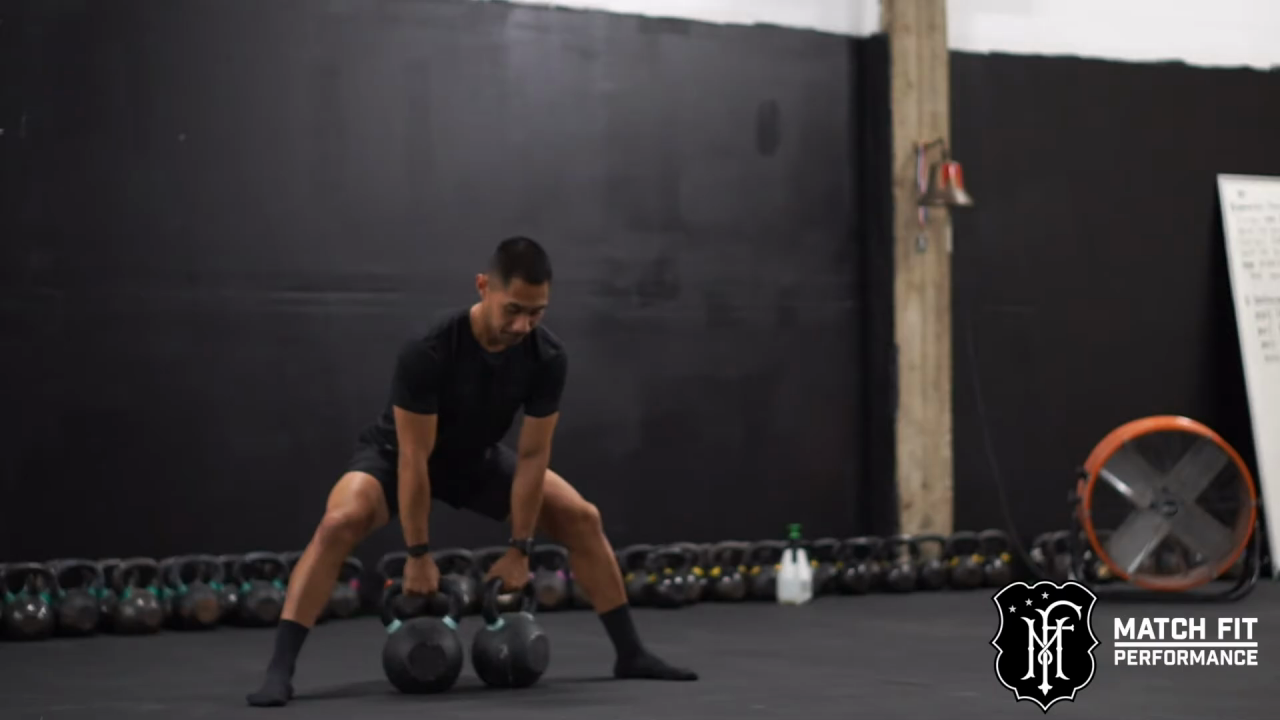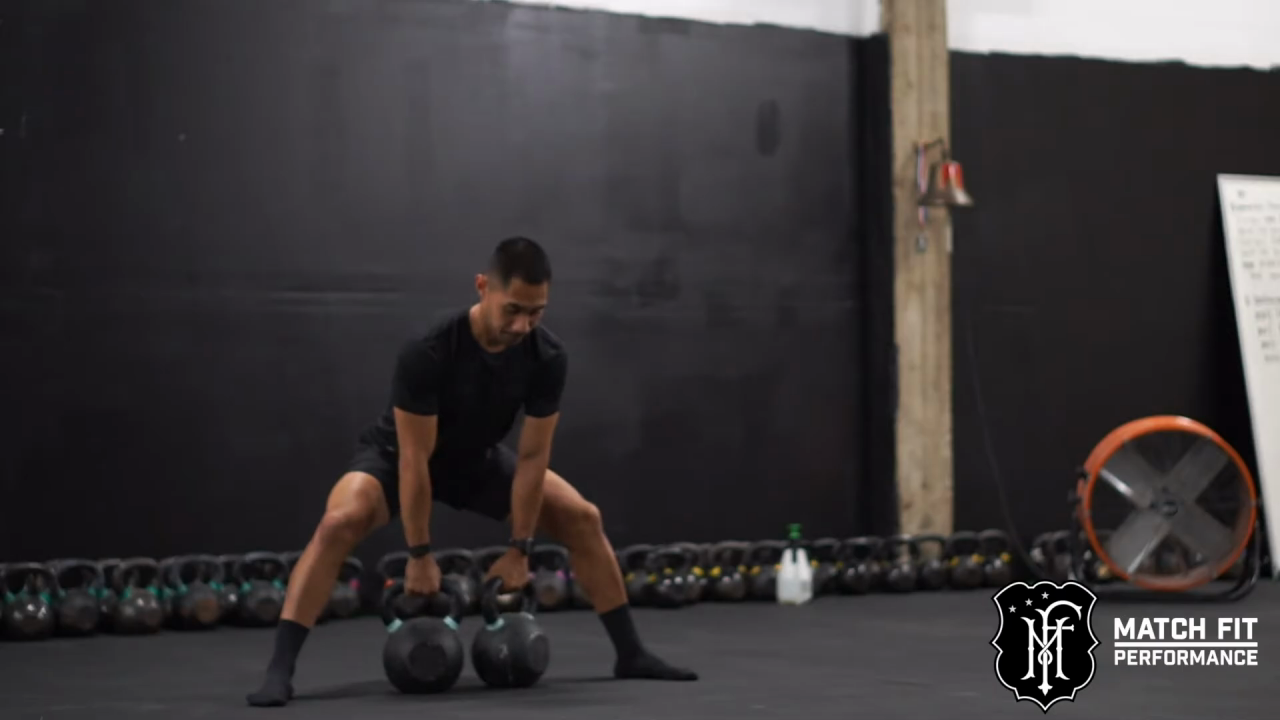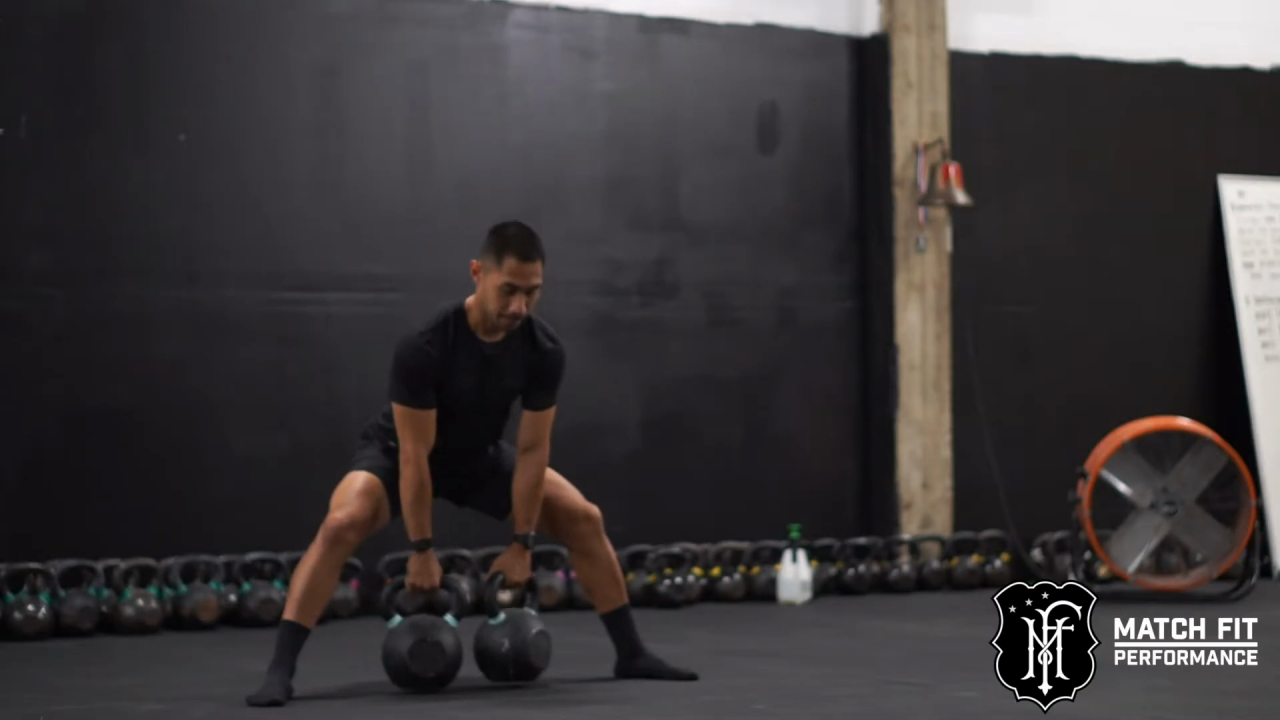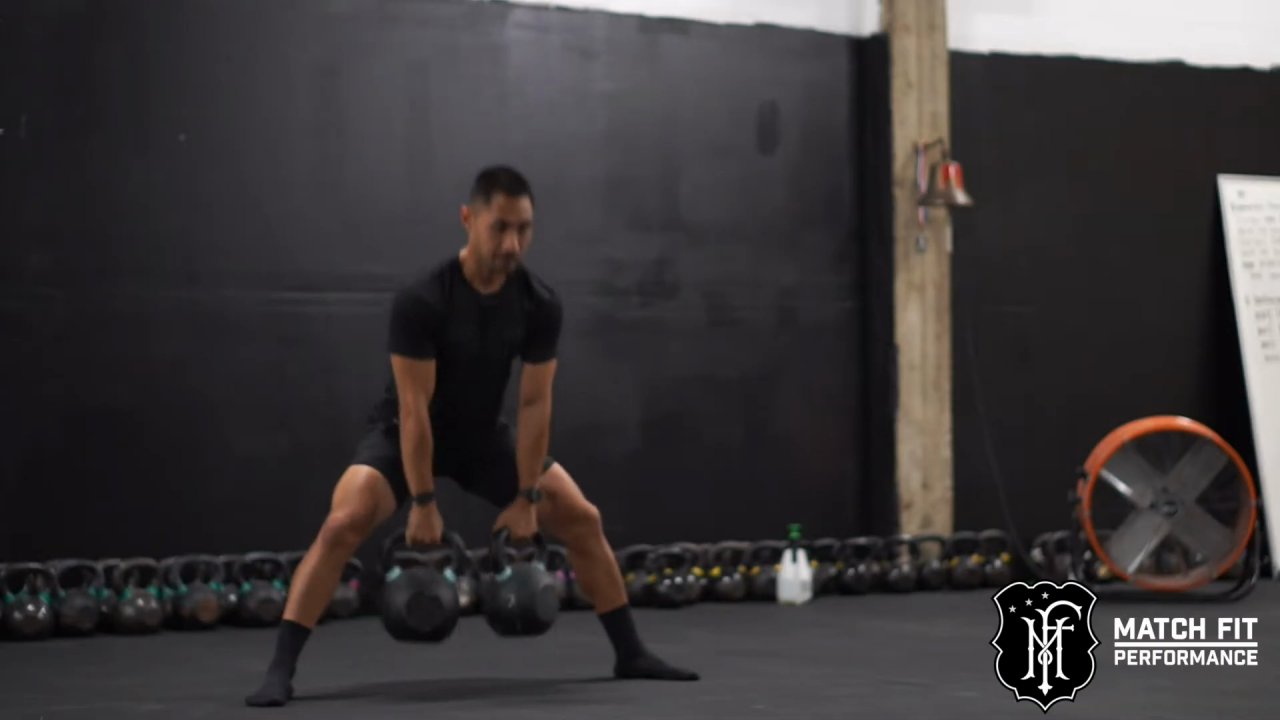
dt=0.3s
person 1, frame 1
left shoulder: (547, 357)
right shoulder: (426, 352)
left elbow: (533, 455)
right elbow: (413, 459)
left wrist: (518, 550)
right wrist: (419, 556)
left hip: (476, 457)
right hip: (396, 453)
left knee: (582, 518)
right knee: (338, 525)
left ankle: (631, 653)
right ankle: (280, 670)
person 1, frame 2
left shoulder: (548, 358)
right shoulder: (426, 353)
left elbow: (533, 457)
right elbow: (413, 461)
left wrist: (518, 550)
right wrist: (420, 556)
left hip: (477, 458)
right hip: (397, 454)
left knee: (583, 518)
right knee: (339, 525)
left ankle: (631, 653)
right ankle: (280, 670)
person 1, frame 3
left shoulder: (544, 350)
right shoulder: (423, 347)
left elbow: (532, 450)
right elbow: (414, 456)
left wrist: (521, 545)
right wrist: (422, 551)
left hip: (478, 456)
right hip: (396, 452)
left knee: (585, 519)
right knee: (341, 526)
left ankle: (631, 653)
right ankle: (280, 670)
person 1, frame 4
left shoulder: (540, 303)
right shoulder: (421, 300)
left elbow: (534, 404)
right elbow: (415, 409)
left wrist: (525, 500)
right wrist: (423, 505)
left hip: (482, 434)
right hip: (404, 435)
left knee: (583, 519)
right knee: (342, 527)
left ankle: (632, 653)
right ankle: (280, 670)
